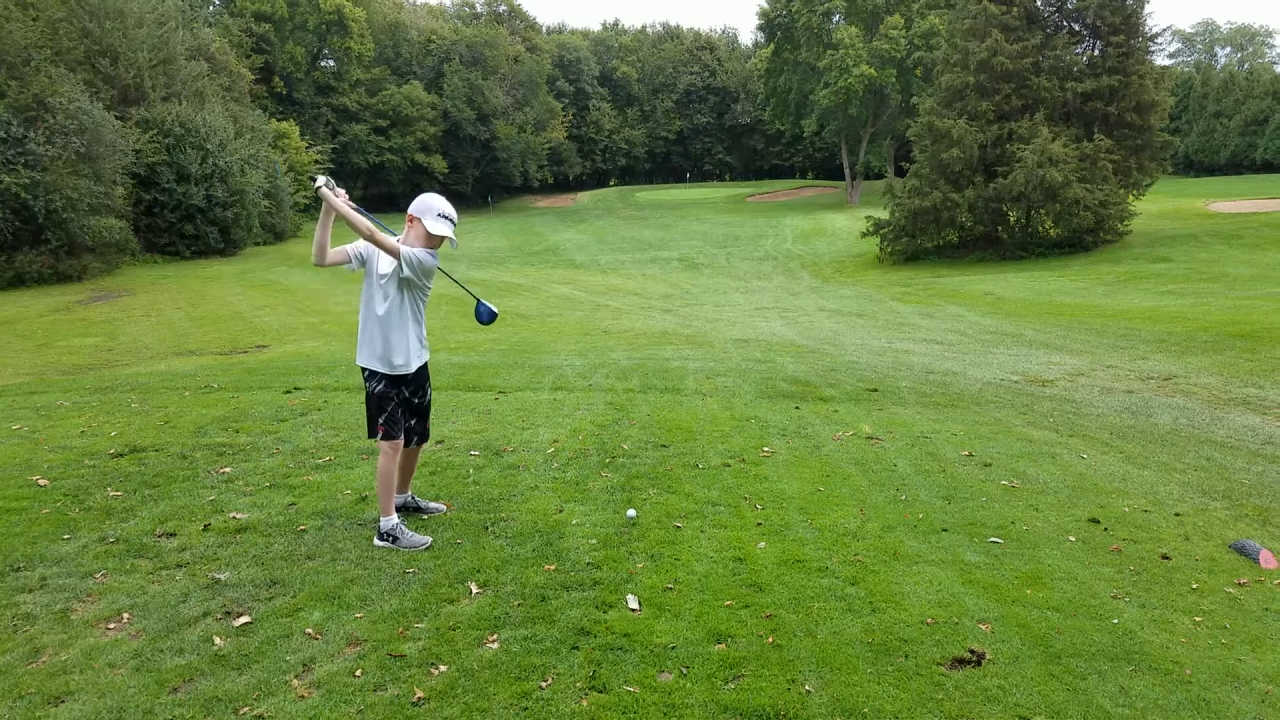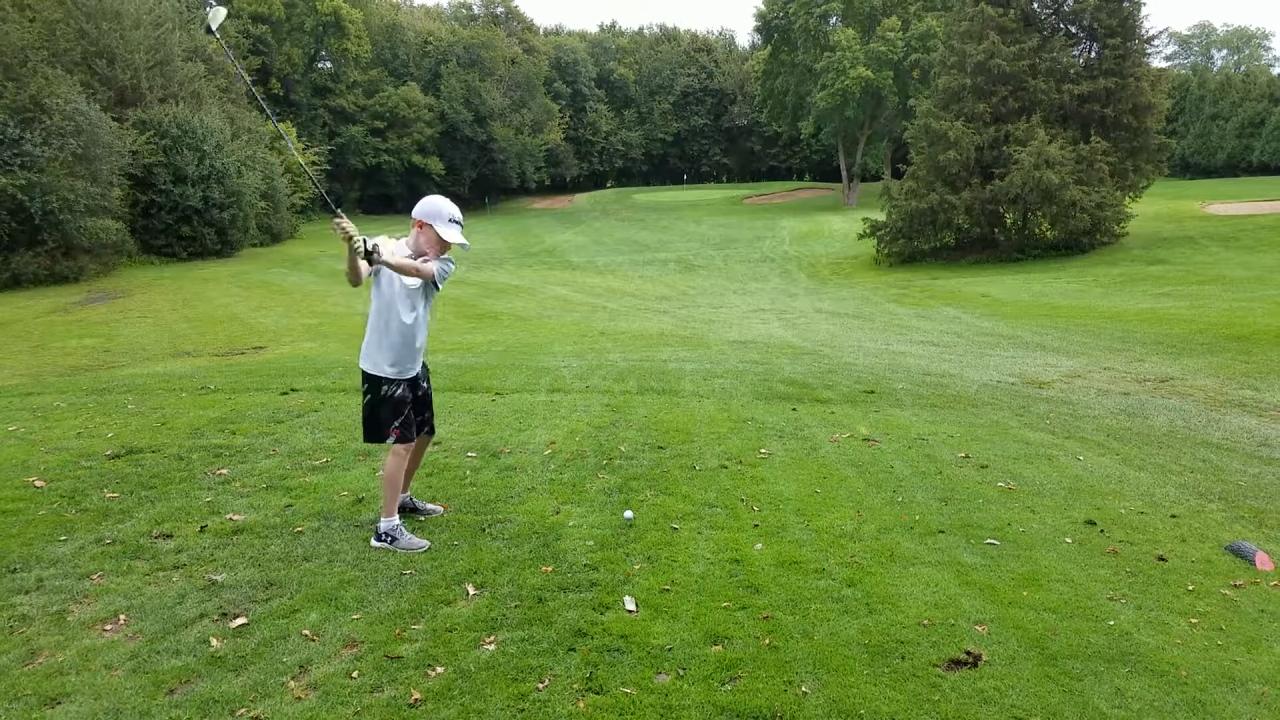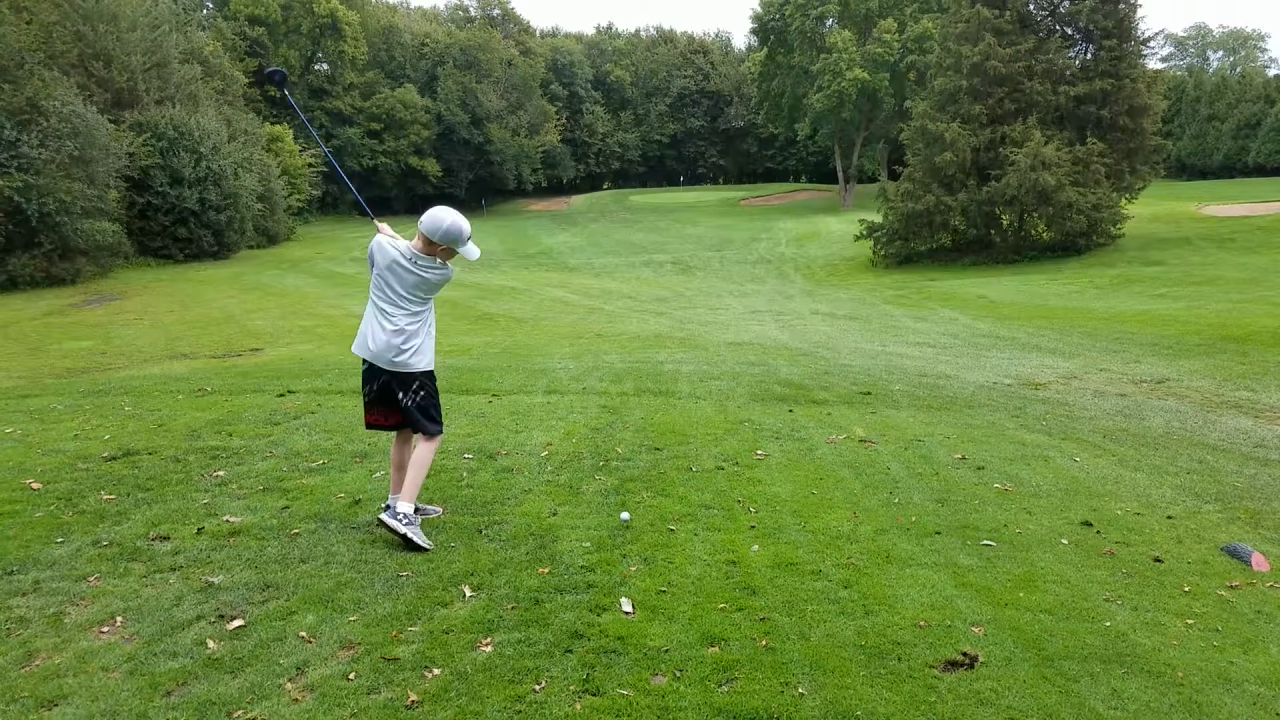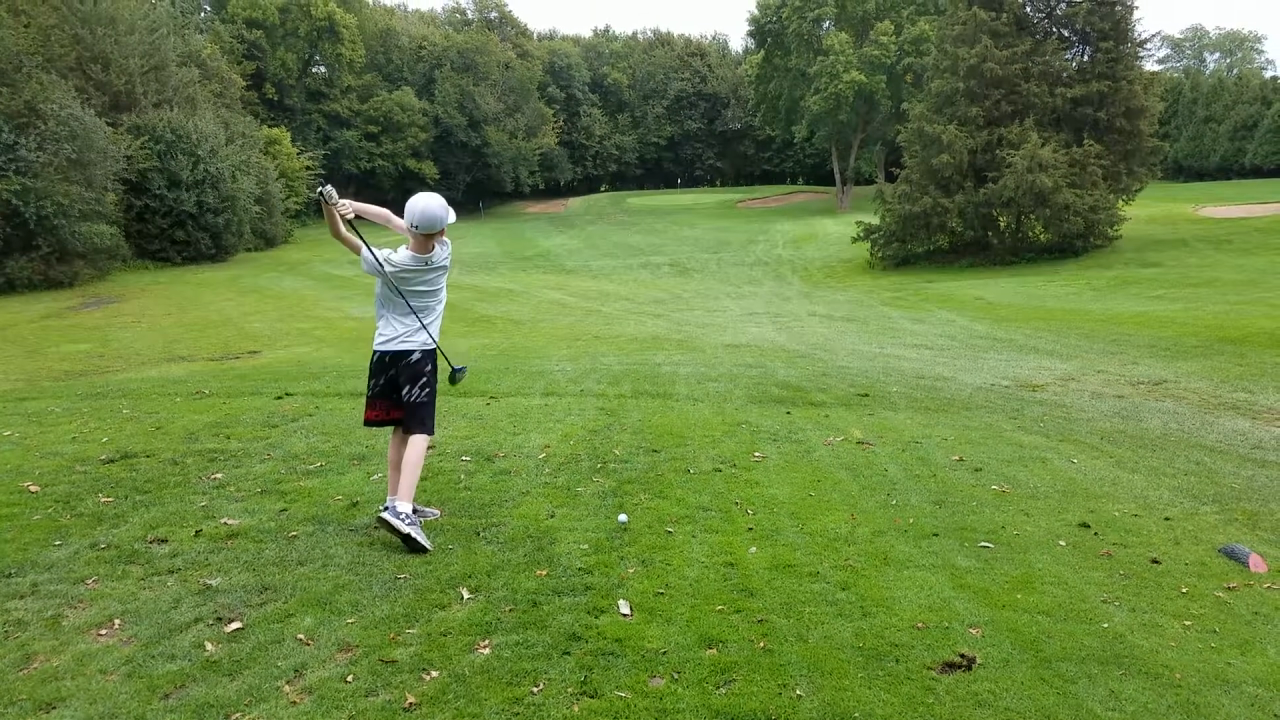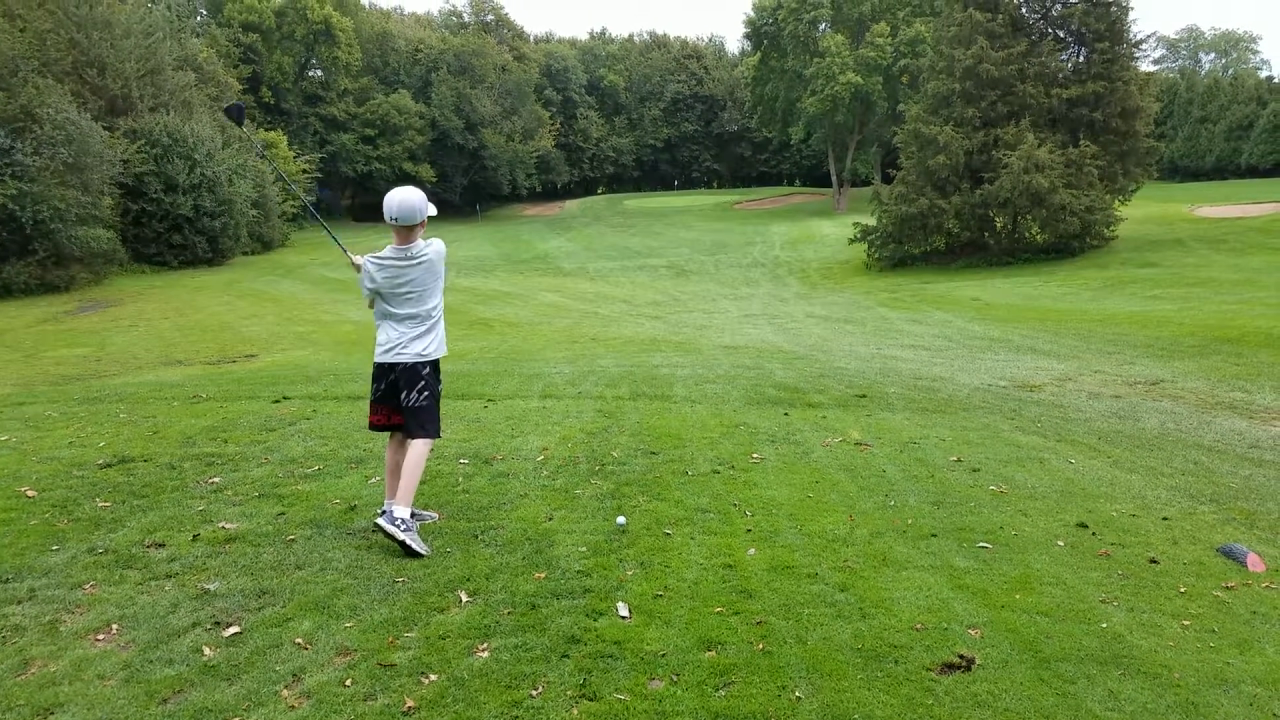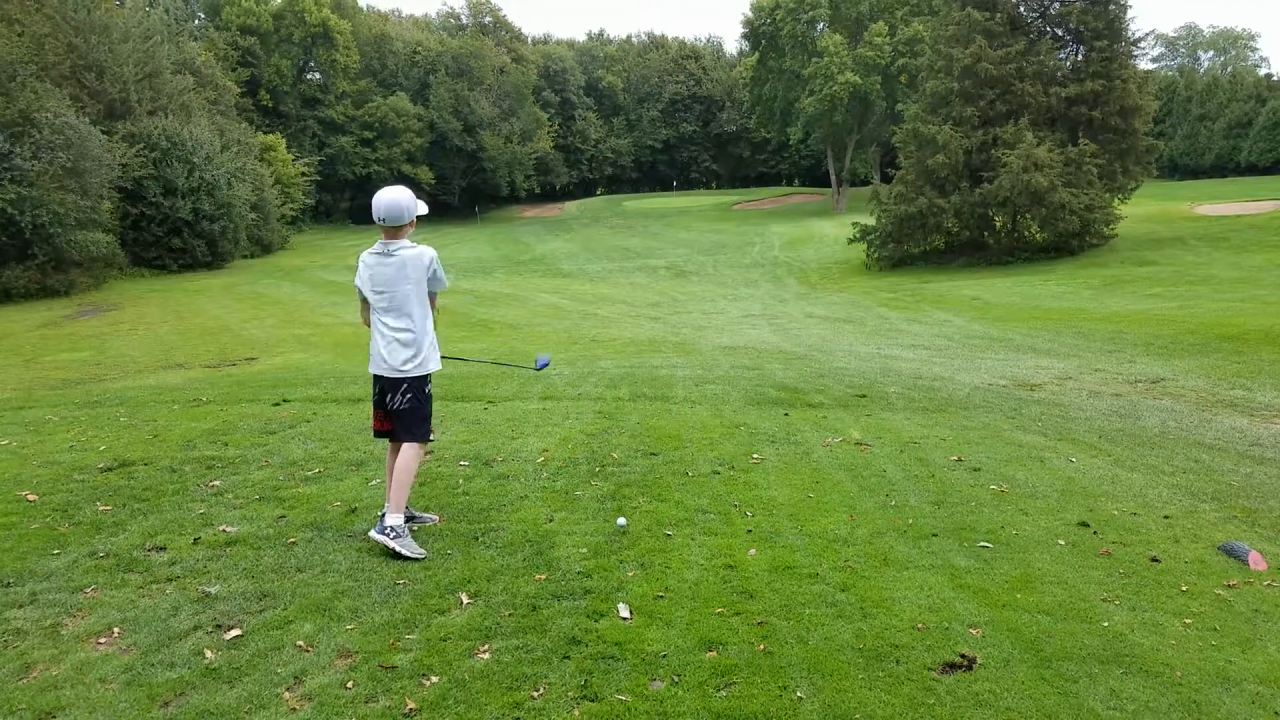
dt=0.4s
person 1, frame 1
left shoulder: (426, 261)
right shoulder: (373, 250)
left elbow: (372, 235)
right elbow: (321, 259)
left wrist: (334, 201)
right wrist: (328, 208)
left hip: (413, 364)
right hip: (379, 364)
left knee: (416, 438)
right knee: (392, 441)
left ankle: (402, 497)
right ankle: (388, 527)
person 1, frame 2
left shoulder: (441, 266)
right shoulder: (384, 249)
left elbow: (413, 268)
right elbow: (355, 278)
left wrist: (375, 252)
right wrist: (361, 252)
left hip: (413, 365)
right hip: (383, 368)
left knee: (423, 434)
right knee: (402, 443)
left ankle: (401, 497)
right ankle: (387, 528)
person 1, frame 3
left shoulder: (382, 247)
right shoulder: (440, 273)
left wrist: (386, 231)
left hip: (376, 358)
right hip: (412, 363)
left knee: (405, 428)
right knee: (429, 434)
left ankle: (398, 501)
right ankle: (402, 511)
person 1, frame 4
left shoulder: (387, 264)
right shoulder: (444, 252)
left elbow: (339, 234)
right elbow: (390, 218)
left wrist: (331, 204)
right wrist: (353, 205)
left hip: (385, 352)
right hip: (419, 354)
left knee: (401, 428)
right knee: (419, 432)
left ankle: (396, 502)
right ankle: (401, 510)
person 1, frame 5
left shoulder: (373, 267)
right shoulder: (436, 251)
left hip: (386, 358)
right hip: (422, 359)
left knee: (399, 433)
right knee: (422, 436)
left ankle: (393, 505)
right ankle: (398, 515)
person 1, frame 6
left shoulder: (366, 261)
right shoulder: (425, 256)
left elbow: (366, 318)
right elbow: (432, 306)
left hip: (381, 364)
right hip: (414, 364)
left knee: (397, 438)
right knee: (414, 441)
left ankle: (395, 509)
right ankle: (391, 524)
